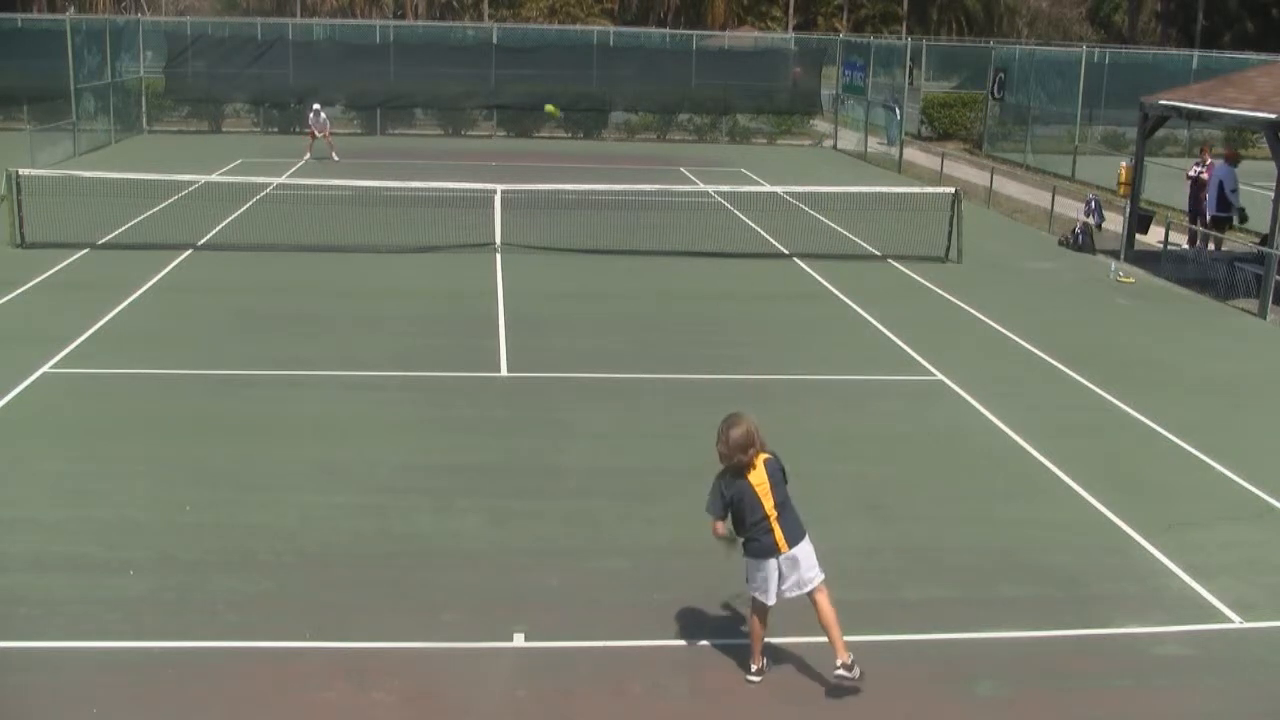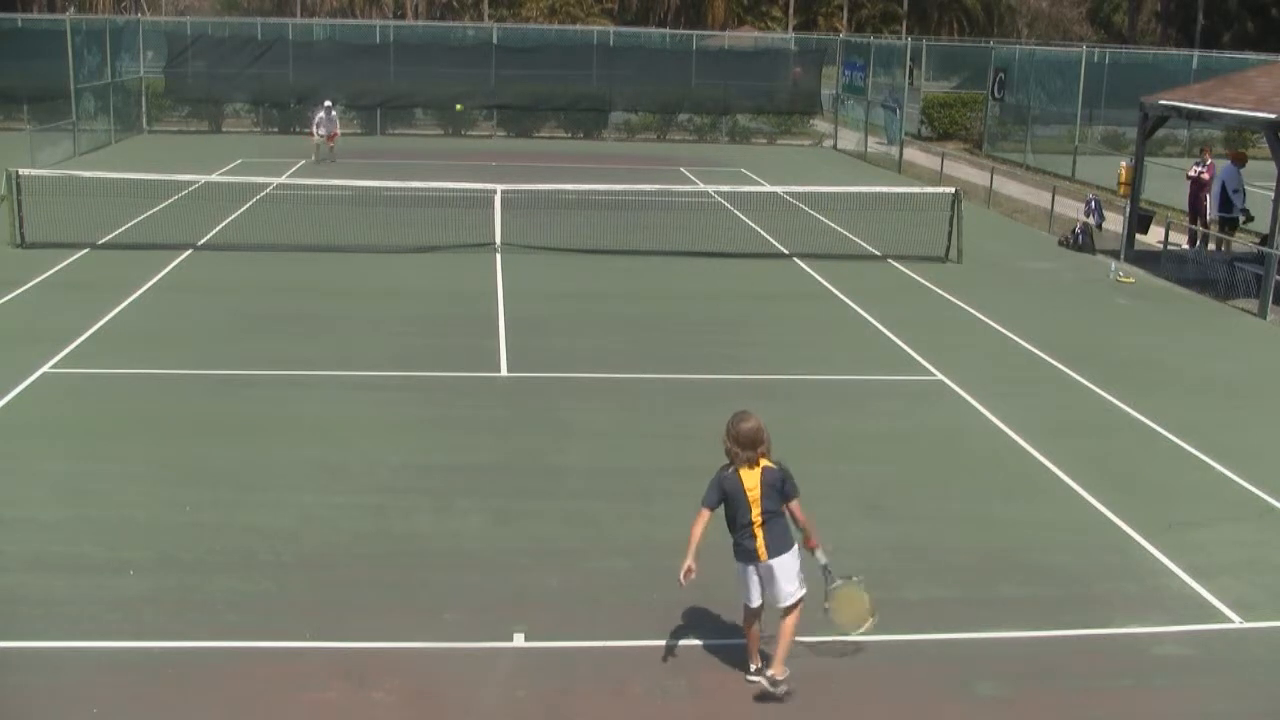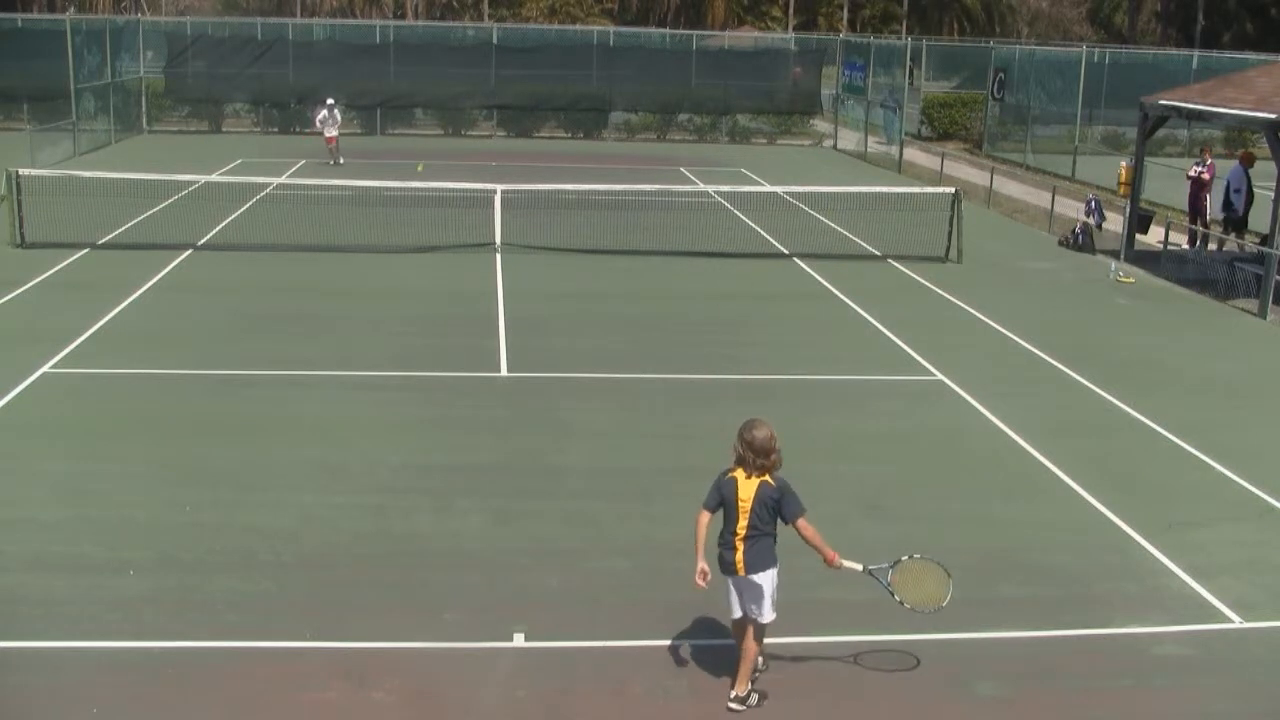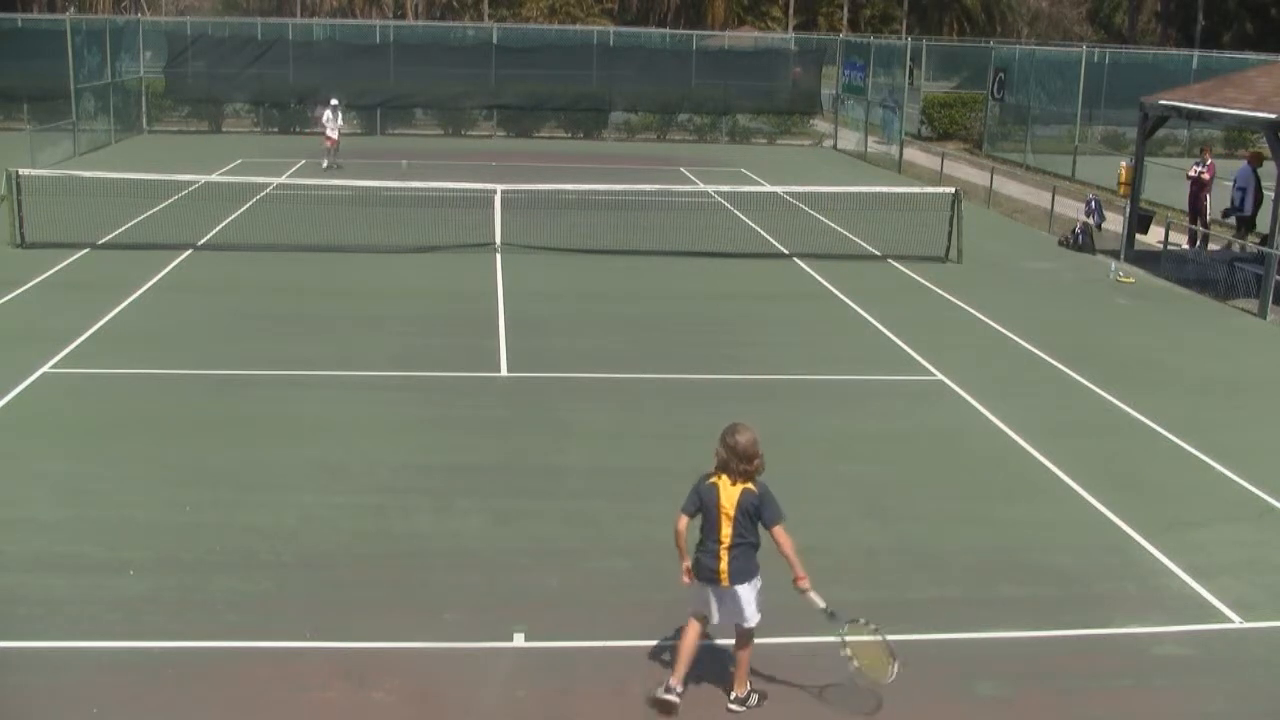
dt=0.3s
person 1, frame 1
left shoulder: (724, 481)
right shoulder: (772, 462)
left elbow: (718, 529)
left wrist: (735, 535)
left hip: (759, 552)
right hip: (794, 542)
left knee: (759, 605)
right knee: (818, 593)
left ankle: (756, 664)
right ankle: (843, 659)
person 1, frame 2
left shoulder: (724, 476)
right shoulder: (777, 471)
left elbow: (702, 517)
right elbow: (794, 510)
left wrist: (689, 557)
right wrist: (809, 536)
left hip: (745, 554)
right hip: (780, 550)
left knee: (752, 609)
right knee: (792, 606)
left ankle: (755, 665)
right ankle: (777, 671)
person 1, frame 3
left shoulder: (725, 480)
right shoulder: (777, 487)
left elbow: (703, 519)
right elbow: (801, 526)
left wrist: (700, 560)
right wrist: (827, 553)
left hip: (729, 562)
right hip: (761, 565)
left knee: (740, 618)
right knee: (756, 625)
left ankle: (750, 663)
right ankle: (740, 690)
person 1, frame 4
left shoulder: (705, 484)
right shoulder: (758, 493)
left elbow: (681, 525)
right elbow: (780, 536)
left wrist: (685, 559)
right wrist: (798, 572)
left hip: (706, 569)
right hip: (742, 574)
left knee: (697, 620)
right knee: (744, 630)
left ankle: (675, 685)
right ankle: (739, 693)
